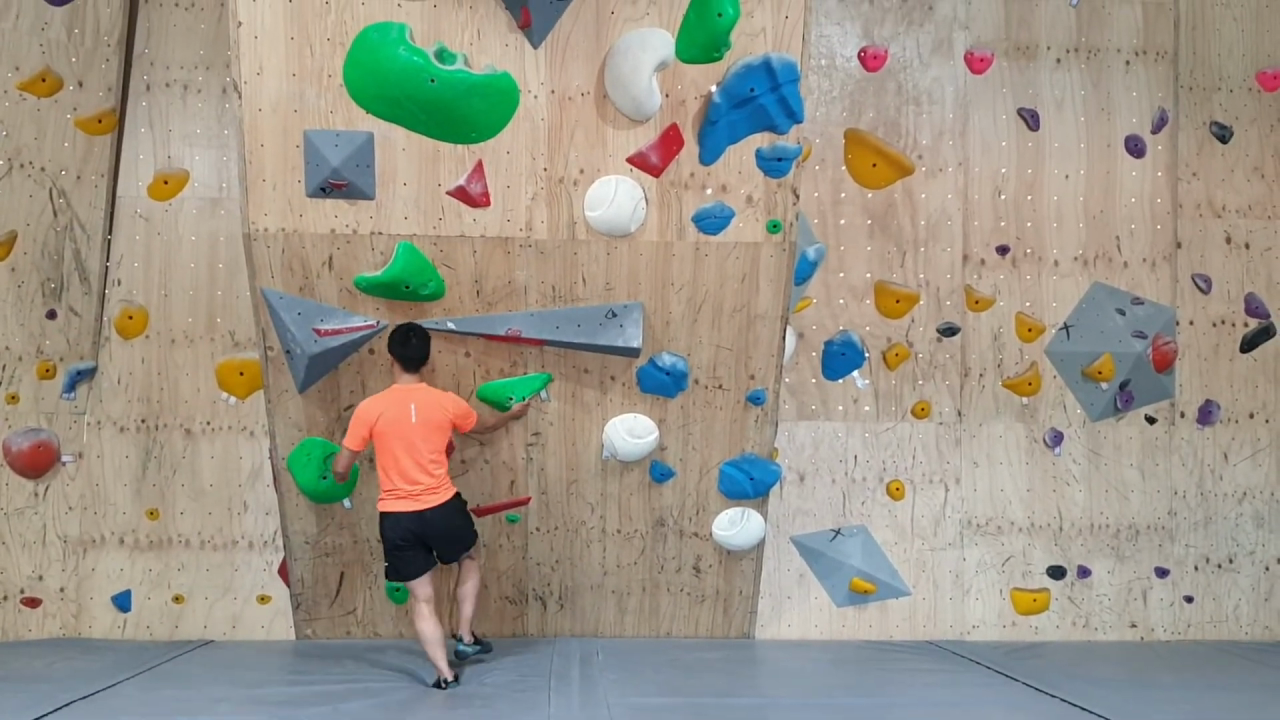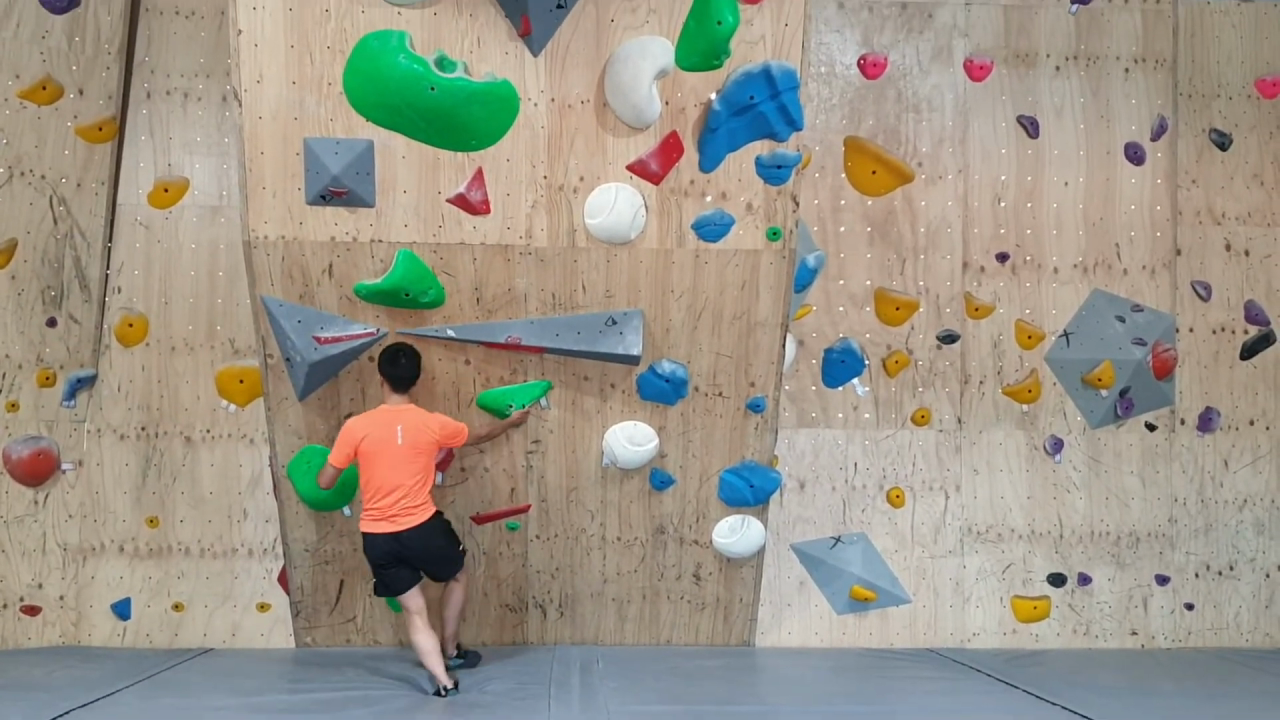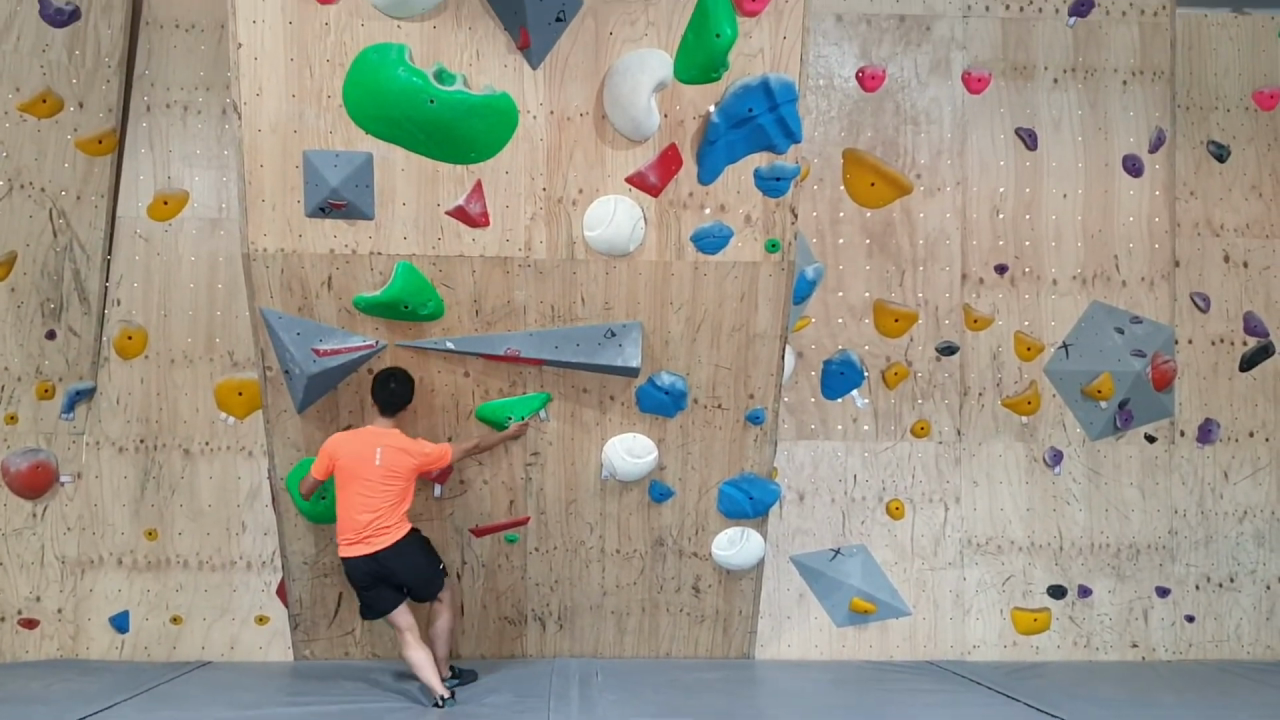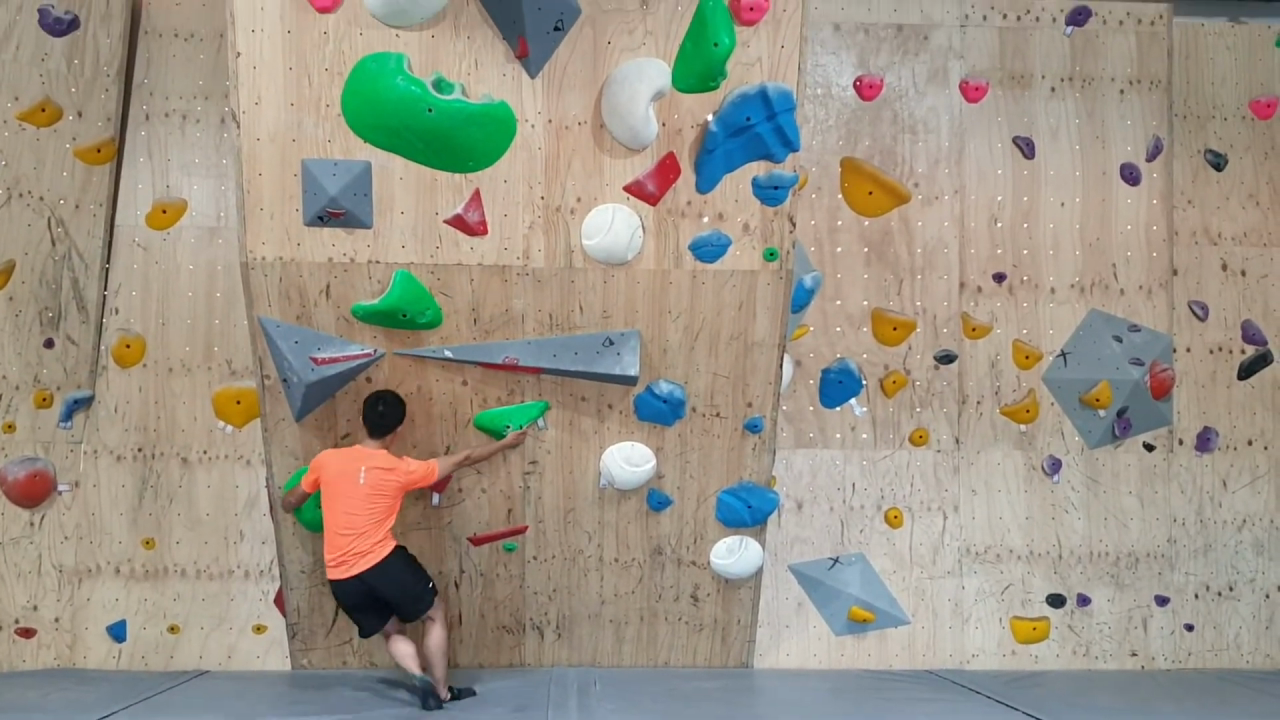
dt=0.2s
person 1, frame 1
left shoulder: (370, 408)
right shoulder: (447, 403)
left elbow: (340, 468)
right elbow: (485, 425)
left wrist: (341, 476)
right wrist: (514, 414)
left hip: (396, 517)
right hip: (441, 507)
left knee: (421, 598)
right knee: (470, 559)
left ankle: (446, 675)
right ankle: (466, 637)
person 1, frame 2
left shoulder: (356, 426)
right shoulder: (435, 424)
left elbow: (325, 482)
right elbow: (480, 435)
left wrist: (326, 475)
right wrist: (511, 423)
left hip: (378, 537)
right hip: (423, 526)
left knee: (415, 612)
right knee: (457, 577)
left ankle: (444, 682)
right ankle: (451, 650)
person 1, frame 3
left shoulder: (337, 444)
right shoulder: (416, 451)
left elbow: (305, 491)
right elbow: (469, 448)
left wrist: (314, 484)
right wrist: (507, 435)
left hip: (355, 560)
right hip: (400, 546)
left knee: (405, 629)
right knee: (444, 595)
left ankle: (441, 693)
right ankle: (445, 674)
person 1, frame 4
left shoulder: (325, 461)
right shoulder: (402, 470)
left elbow: (290, 503)
right elbow: (462, 459)
left wrist: (289, 502)
right wrist: (505, 444)
left hip: (342, 581)
right hip: (384, 564)
left knee: (393, 632)
right knee: (435, 616)
left ankle: (419, 678)
right ankle: (442, 692)
